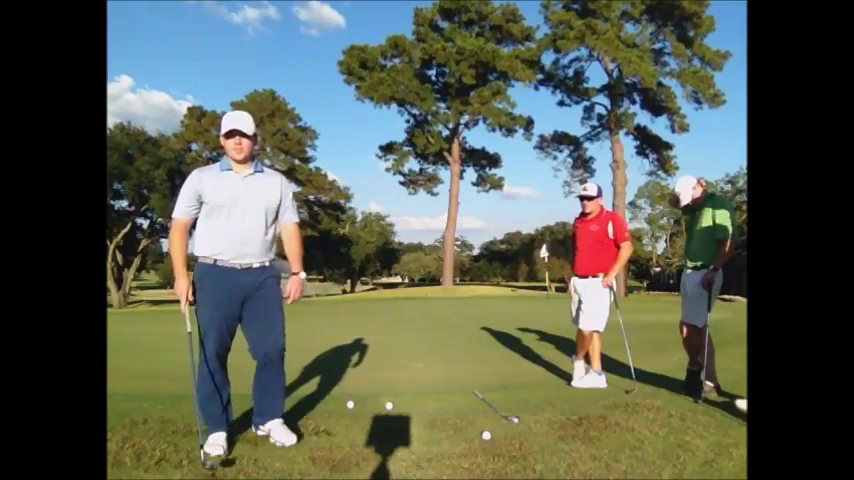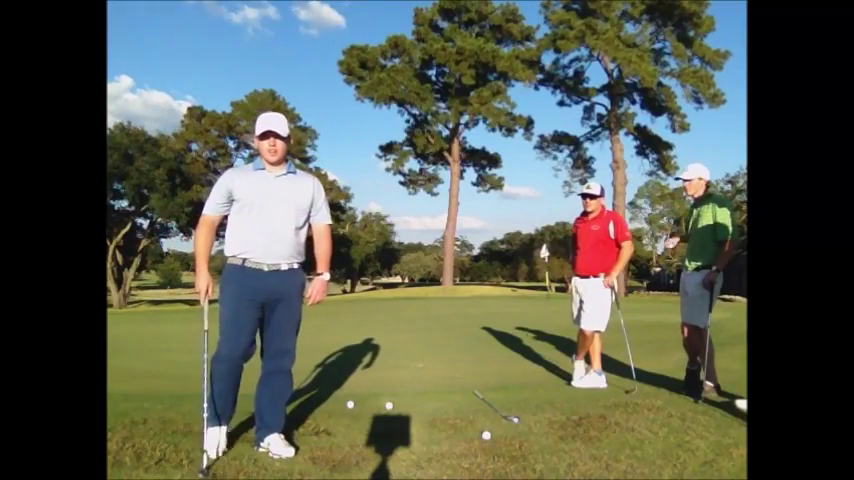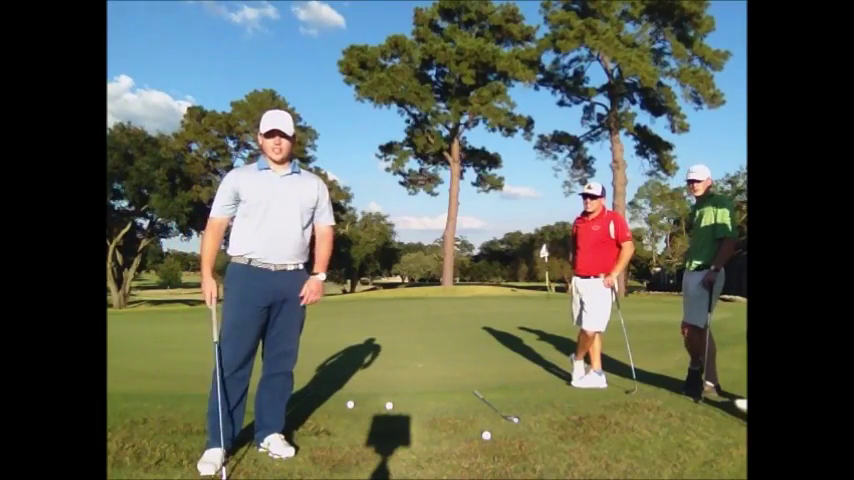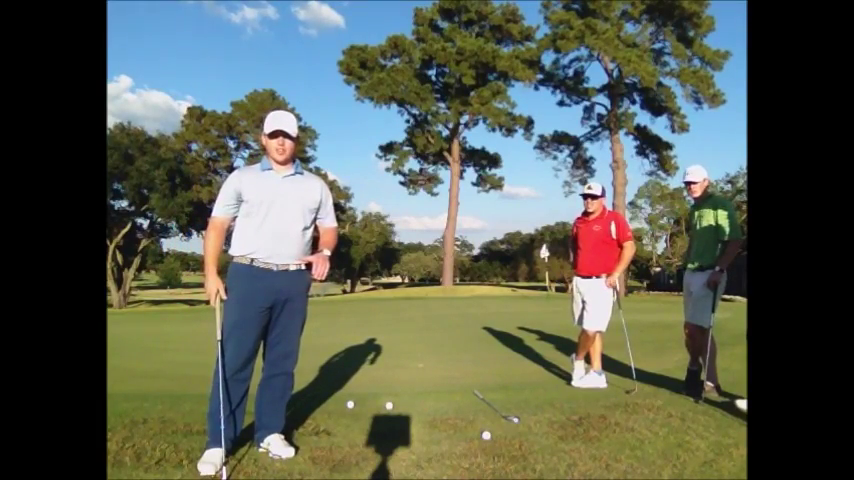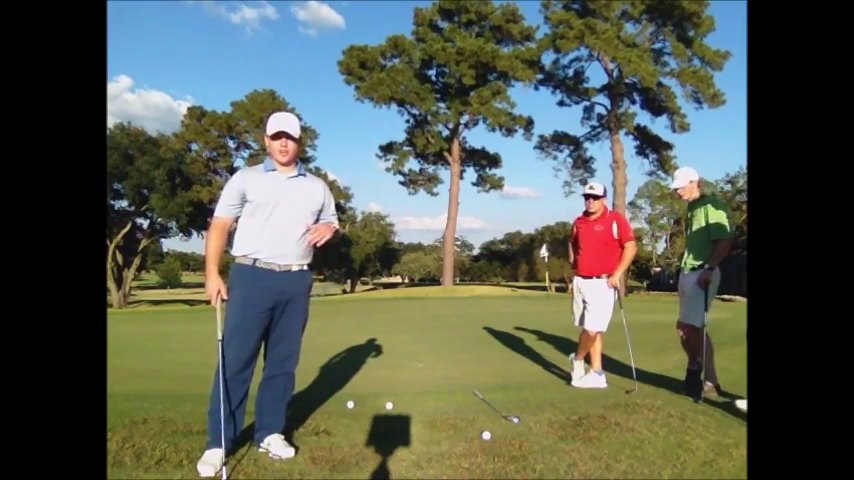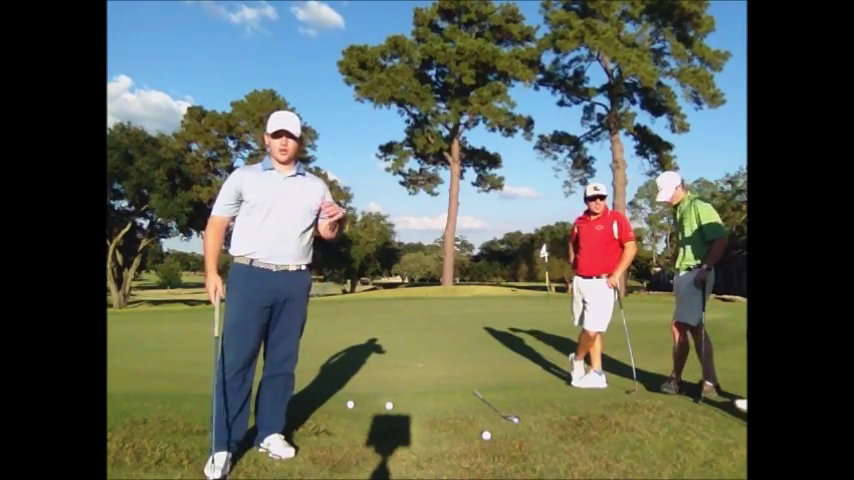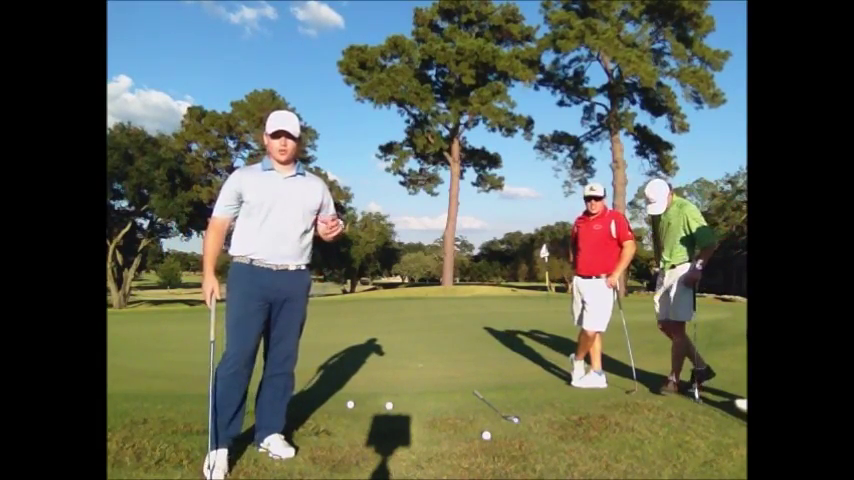
dt=0.7s
person 1, frame 1
left shoulder: (277, 182)
right shoulder: (201, 179)
left elbow: (289, 229)
right elbow: (179, 227)
left wrist: (297, 273)
right wrist: (181, 276)
left hip: (262, 276)
right hip: (215, 275)
left knee: (271, 348)
right knee: (212, 354)
left ankle: (269, 418)
right ankle: (217, 428)
person 1, frame 2
left shoulder: (309, 184)
right shoulder: (233, 178)
left elbow: (321, 231)
right elbow: (207, 223)
left wrist: (322, 275)
right wrist: (202, 269)
left hip: (288, 280)
right hip: (242, 275)
left knee: (280, 359)
right knee: (231, 353)
left ankle: (270, 432)
right ankle: (217, 422)
person 1, frame 3
left shoulder: (313, 184)
right shoulder: (238, 178)
left elbow: (324, 231)
right elbow: (215, 226)
left wrist: (318, 275)
right wrist: (207, 275)
left hip: (293, 281)
right hip: (247, 276)
left knee: (281, 361)
right knee: (233, 360)
left ankle: (270, 432)
right ankle: (218, 442)
person 1, frame 4
left shoulder: (316, 185)
right shoulder: (242, 178)
left elbow: (329, 228)
right elbow: (217, 225)
left wrist: (324, 253)
right wrist: (211, 273)
left hip: (294, 281)
right hip: (249, 275)
left knee: (282, 361)
right knee: (234, 360)
left ankle: (270, 432)
right ankle: (218, 442)
person 1, frame 5
left shoulder: (318, 187)
right shoulder: (245, 179)
left elbow: (330, 225)
right elbow: (219, 226)
left wrist: (331, 229)
right wrist: (212, 273)
left hip: (296, 281)
right hip: (252, 276)
left knee: (283, 361)
right knee: (236, 360)
left ankle: (270, 432)
right ankle: (218, 443)
person 1, frame 6
left shoulder: (316, 186)
right shoulder: (243, 177)
left elbow: (327, 232)
right elbow: (217, 224)
left wrist: (337, 218)
right wrist: (211, 271)
left hip: (294, 281)
right hip: (249, 276)
left knee: (282, 361)
right knee: (236, 360)
left ankle: (270, 432)
right ankle: (223, 445)
person 1, frame 7
left shoulder: (316, 186)
right shoulder: (243, 178)
left elbow: (325, 229)
right elbow: (218, 226)
left wrist: (334, 228)
right wrist: (209, 274)
left hip: (294, 281)
right hip: (250, 275)
left knee: (282, 361)
right knee: (238, 356)
left ankle: (269, 432)
right ankle: (219, 444)
person 2, frame 1
left shoulder: (719, 204)
right shoulder: (694, 207)
left elbow: (727, 243)
right elbow: (672, 201)
left wrist: (713, 270)
right wrist: (684, 190)
left hip: (705, 274)
right hip: (689, 272)
left knee: (691, 327)
right knee: (694, 327)
left ankle: (702, 374)
right ankle: (703, 375)
person 2, frame 2
left shoulder: (718, 204)
right shoulder: (694, 207)
left elbow: (729, 243)
left wrist: (714, 271)
right wrist: (679, 239)
left hip: (705, 275)
right hip: (688, 273)
left knee: (692, 328)
right knee: (695, 328)
left ankle: (701, 374)
right ankle: (707, 379)
person 2, frame 3
left shoulder: (720, 204)
right shoulder: (696, 208)
left elbow: (729, 241)
left wrist: (714, 269)
right wrist: (687, 260)
left hip: (707, 274)
right hip: (691, 273)
left knee: (690, 327)
right knee: (699, 328)
left ankle: (696, 368)
right ankle: (709, 380)
person 2, frame 4
left shoulder: (720, 205)
right shoulder: (693, 209)
left elbow: (734, 242)
left wrist: (718, 270)
right wrist: (687, 262)
left hip: (708, 275)
right hip: (691, 273)
left knee: (694, 328)
right knee: (697, 329)
left ankle: (698, 371)
right ankle: (707, 378)
person 2, frame 5
left shoulder: (711, 205)
right shoulder: (691, 208)
left elbow: (725, 241)
left wrist: (709, 268)
right wrist: (684, 268)
left hip: (702, 274)
right hip: (687, 273)
left knee: (686, 327)
right knee: (694, 328)
left ankle: (702, 373)
right ankle: (709, 380)
person 2, frame 6
left shoulder: (699, 206)
right shoulder: (679, 209)
left elbow: (720, 239)
left wrist: (706, 268)
left hip: (696, 274)
right hip: (682, 273)
left knee: (679, 326)
right knee: (694, 327)
left ankle: (676, 377)
right ankle: (709, 381)
person 2, frame 7
left shoulder: (687, 210)
right shoulder: (656, 211)
left elbow: (709, 243)
left wrist: (698, 267)
left hip: (683, 271)
right hip: (664, 271)
left knee: (676, 326)
right knee: (664, 324)
left ankle: (674, 379)
right ankle: (699, 365)
person 3, frame 1
left shoulder: (612, 219)
right shoulder: (578, 222)
left elbow: (627, 248)
left wrist: (611, 274)
right wrist: (573, 273)
left hip: (598, 283)
right hip: (578, 281)
left knee: (587, 327)
right knee: (590, 329)
left ankle: (578, 361)
right ankle: (596, 374)
person 3, frame 2
left shoulder: (613, 219)
right shoulder: (578, 222)
left elbow: (627, 247)
left wrist: (613, 274)
right wrist: (574, 273)
left hip: (599, 283)
right hip: (579, 281)
left knee: (589, 328)
right knee: (589, 329)
left ankle: (578, 361)
right ankle: (596, 374)
person 3, frame 3
left shoulder: (613, 219)
right shoulder: (579, 222)
left elbow: (628, 247)
left wrist: (614, 274)
right wrist: (574, 270)
left hip: (600, 283)
right hip: (579, 282)
left knee: (591, 329)
right knee: (589, 329)
left ankle: (577, 359)
right ankle: (596, 374)
person 3, frame 4
left shoulder: (614, 219)
right shoulder: (579, 222)
left elbow: (629, 247)
left wrist: (615, 274)
right wrist: (574, 267)
left hip: (601, 283)
right hip: (580, 281)
left knee: (591, 328)
right knee: (590, 329)
left ankle: (578, 359)
right ankle: (596, 374)
person 3, frame 5
left shoulder: (616, 219)
right shoulder: (579, 222)
left elbow: (630, 247)
right elbow: (572, 244)
left wrist: (617, 274)
right wrist: (574, 266)
left hip: (603, 283)
right hip: (580, 282)
left knee: (592, 329)
right knee: (590, 329)
left ankle: (577, 359)
right ankle: (596, 374)
person 3, frame 6
left shoulder: (616, 219)
right shoulder: (579, 222)
left elbow: (631, 247)
right elbow: (572, 244)
left wrist: (617, 274)
right wrist: (574, 266)
left hip: (603, 283)
right hip: (580, 281)
left knee: (592, 329)
right knee: (590, 329)
left ankle: (577, 359)
right ankle: (596, 374)
person 3, frame 7
left shoulder: (615, 218)
right shoulder: (579, 221)
left elbow: (630, 246)
left wrist: (616, 274)
right wrist: (574, 266)
left hip: (602, 283)
right hip: (580, 281)
left knee: (591, 329)
right knee: (590, 329)
left ankle: (577, 359)
right ankle: (596, 374)
